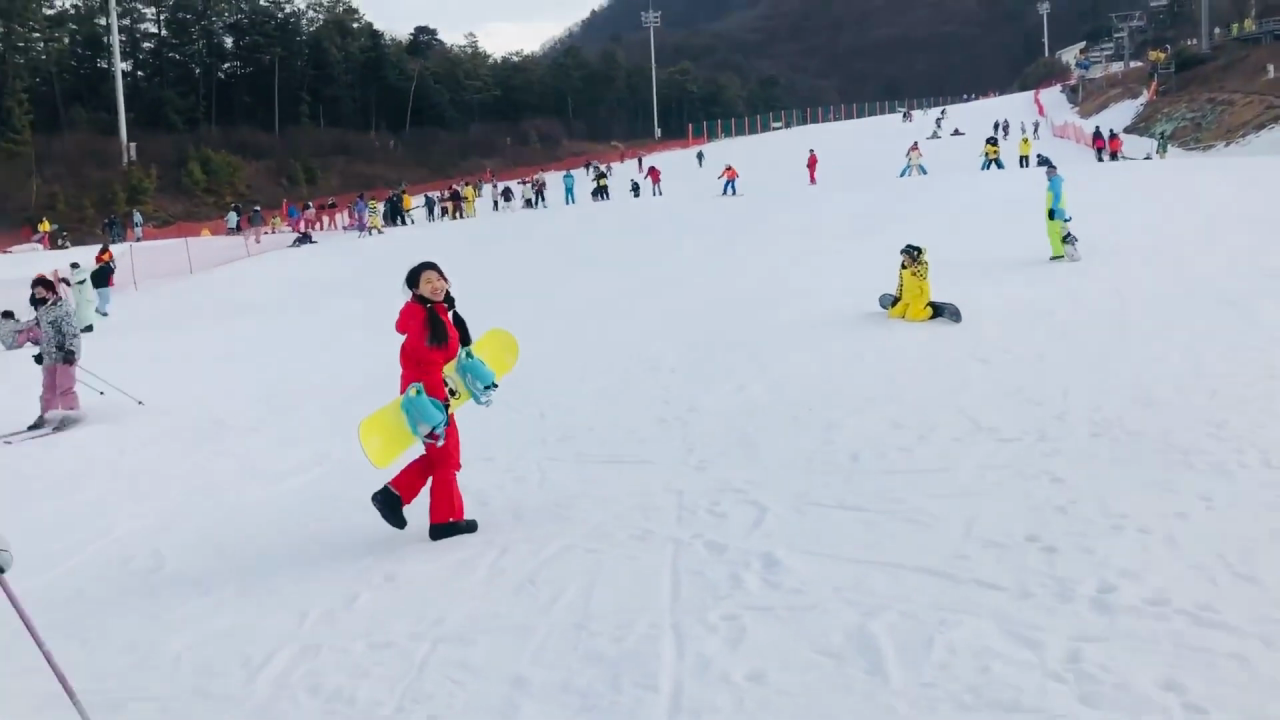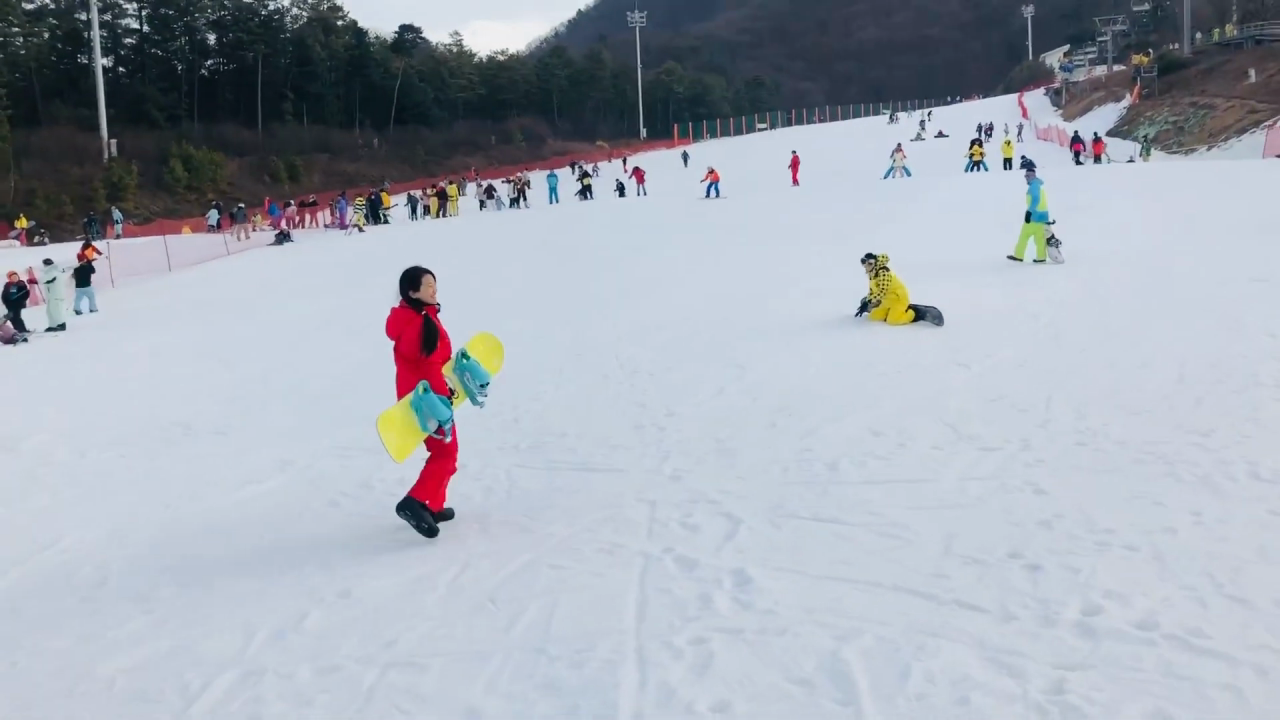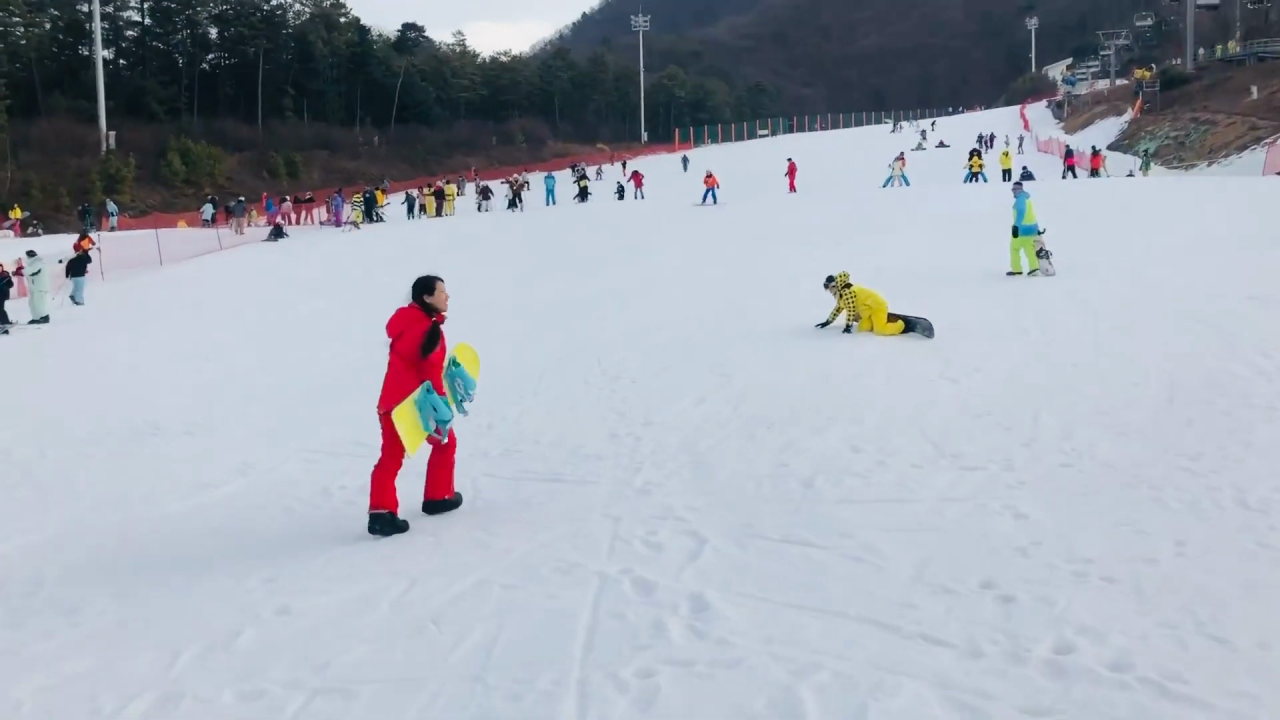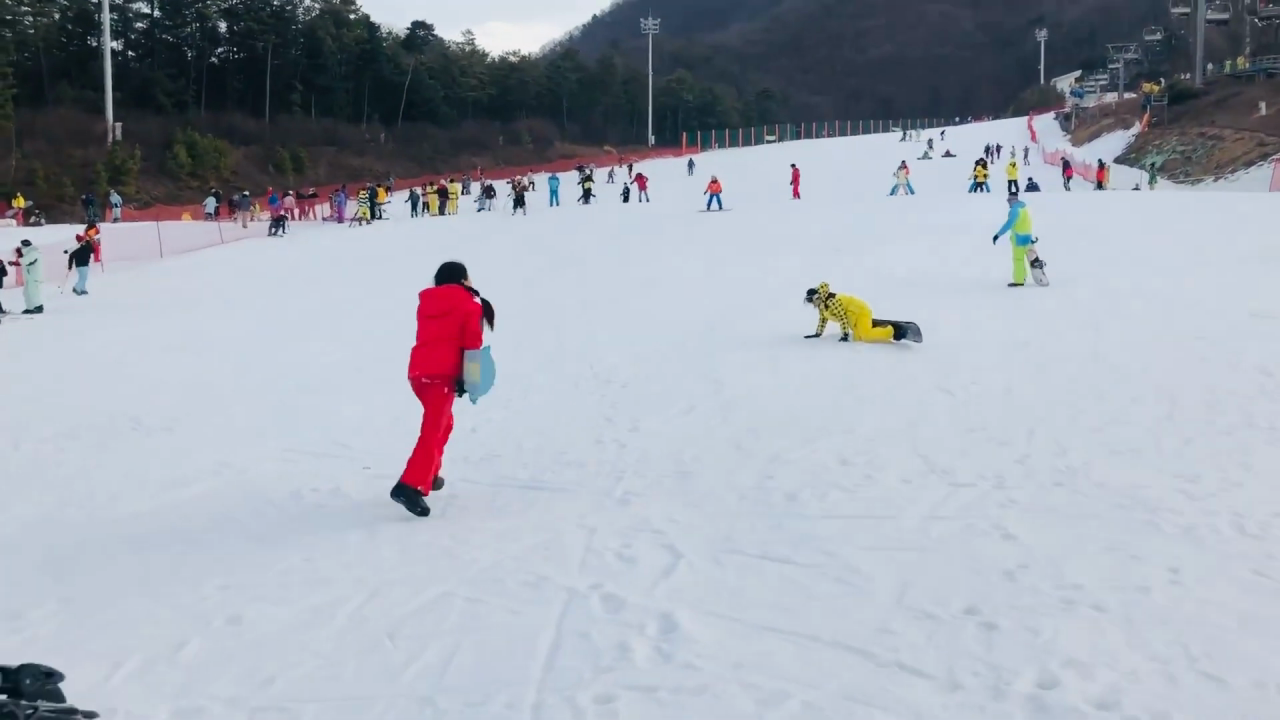
dt=0.4s
person 1, frame 1
left shoulder: (440, 313)
right shoulder: (425, 318)
left elbow: (448, 356)
right elbow: (428, 363)
right wrist: (440, 398)
left hip: (430, 395)
right hip: (428, 398)
left knee: (437, 454)
right knee: (446, 459)
left ankle: (393, 495)
right ankle: (445, 521)
person 1, frame 2
left shoulder: (406, 319)
right shoulder: (424, 323)
right elbow: (430, 366)
right wrist: (444, 397)
left hip: (411, 398)
left knee: (439, 453)
right knee: (445, 457)
left ankle: (431, 507)
right ankle: (416, 504)
person 1, frame 3
left shoulder: (407, 322)
right shoulder: (429, 328)
right elbow: (430, 369)
left hip: (391, 400)
left knee: (390, 458)
right knee: (444, 443)
left ankle: (380, 513)
right ankle: (438, 497)
person 1, frame 4
left shoulder: (426, 302)
right shoulder: (469, 305)
right elbow: (471, 344)
left hip: (418, 372)
right hip: (442, 375)
left knee: (440, 423)
right knee: (432, 433)
left ankle: (430, 476)
right ankle: (410, 487)
